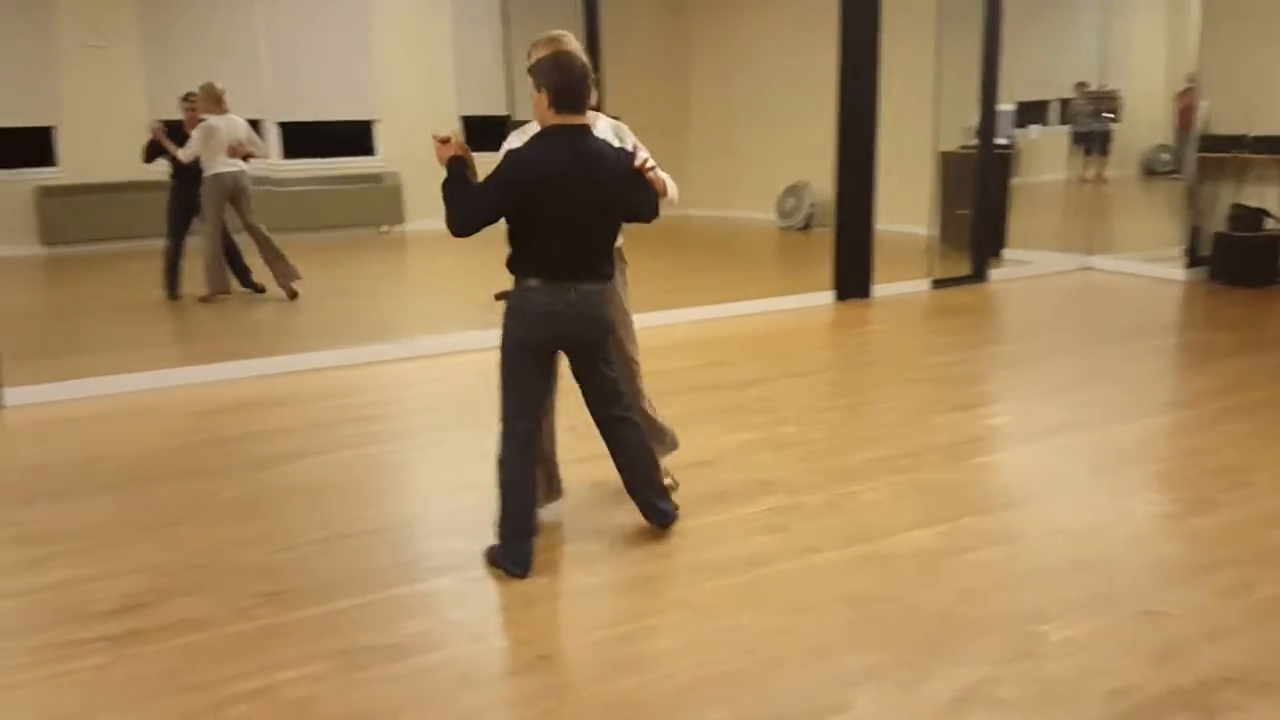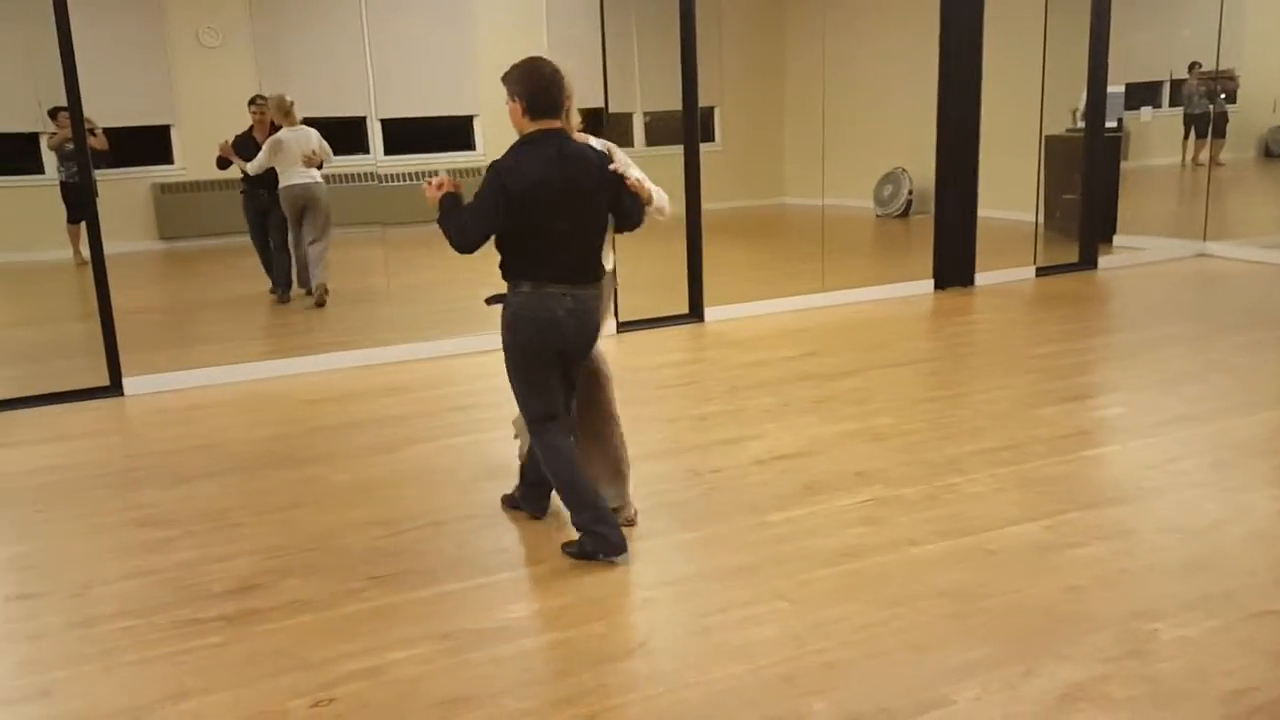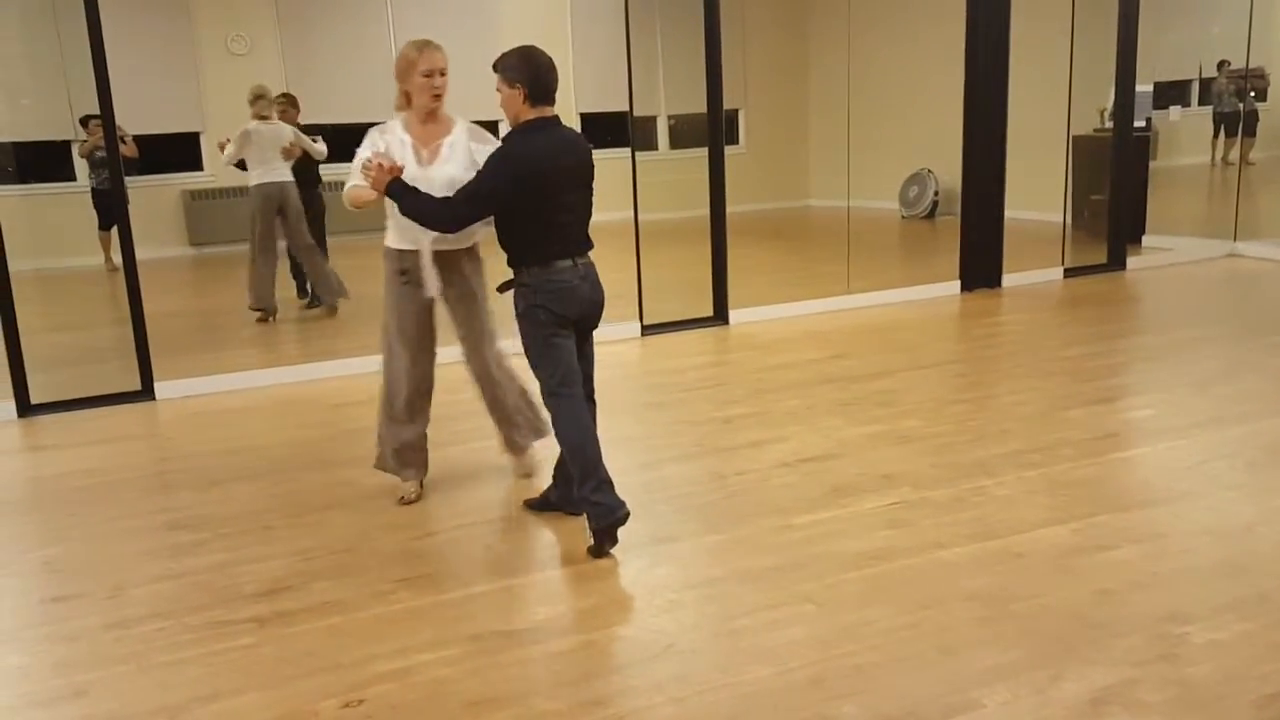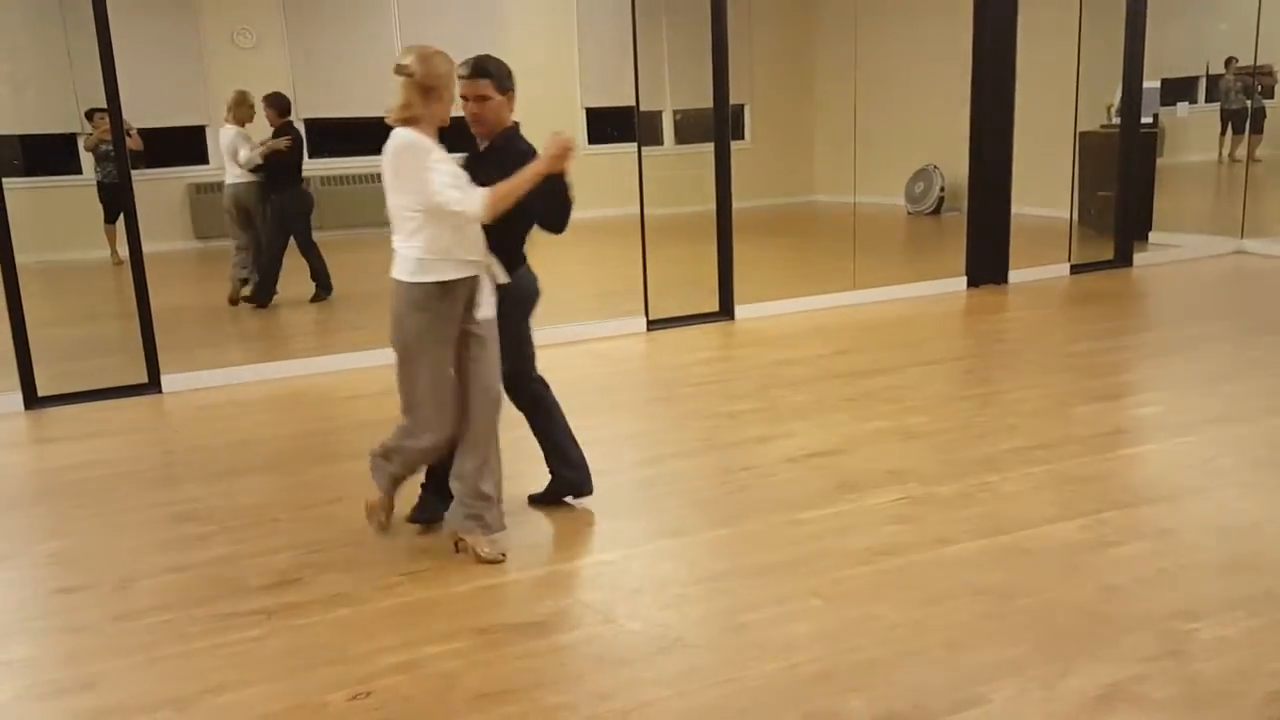
dt=1s
person 1, frame 1
left shoulder: (523, 163)
right shoulder: (615, 162)
left elbow: (463, 221)
right elbow: (645, 209)
left wrist: (456, 167)
right wrist: (643, 175)
left hip: (535, 304)
right hip: (592, 302)
left knee: (521, 430)
right knee: (616, 410)
left ankle: (515, 549)
right ankle: (658, 506)
person 1, frame 2
left shoulder: (510, 171)
right shoulder: (595, 163)
left elbow: (468, 238)
right elbow: (630, 217)
left wrist: (447, 201)
right wrist: (628, 185)
left hip: (532, 307)
right hip: (585, 304)
left knee: (547, 422)
right knee: (554, 408)
left ankle: (601, 532)
right ankle: (532, 495)
person 1, frame 3
left shoulder: (516, 156)
right shoulder: (577, 147)
left elbow: (451, 216)
left wrist: (391, 187)
left hip: (543, 288)
right hip: (584, 278)
left knee: (565, 396)
right knee: (579, 391)
left ankle: (603, 507)
right ankle: (569, 489)
person 1, frame 4
left shoulder: (518, 158)
right shoulder: (484, 156)
left elbow: (555, 220)
left wrist: (554, 172)
left hip: (499, 290)
right hip: (500, 286)
right knee: (523, 383)
left ankle: (440, 496)
right ankle: (570, 476)
person 2, frame 1
left shoulder: (612, 133)
right shoulder: (524, 141)
left elbow: (668, 193)
left wrist: (652, 178)
left knee: (623, 368)
left ankle: (650, 454)
right ankle: (535, 485)
person 2, frame 2
left shoulder: (601, 155)
left elbow: (662, 206)
left wrist: (639, 189)
left hip: (596, 281)
right knee: (590, 379)
left ankle: (531, 431)
right ankle: (610, 495)
person 2, frame 3
left shoulder: (470, 137)
right shoulder: (383, 138)
right elbow: (353, 194)
right wrist: (378, 190)
left hip: (460, 259)
right hip: (405, 262)
left knee: (483, 354)
right knee: (406, 367)
left ankle: (520, 441)
right ankle: (409, 466)
person 2, frame 4
left shoulder: (417, 147)
right shoulder: (411, 148)
right elbow: (475, 206)
right wrist: (536, 169)
left hip: (468, 289)
right hip: (430, 293)
left knee: (482, 403)
right knee: (436, 420)
left ankle: (472, 521)
right ankle: (387, 471)
person 3, frame 1
left shoulder: (205, 127)
right shoulder: (240, 123)
left elbow: (184, 156)
right elbow: (261, 150)
left wrist: (162, 139)
left hip: (215, 179)
right hip: (239, 177)
left knee: (213, 234)
right knee: (256, 229)
left ankle: (216, 287)
right ankle: (286, 279)
person 3, frame 2
left shoulder: (276, 141)
right shoulder: (312, 133)
left elbow: (253, 169)
right elbow: (329, 157)
left wrist: (232, 156)
left hip: (290, 191)
right hip: (315, 188)
left knee: (299, 239)
right knee: (316, 239)
left ankle: (308, 283)
right ankle: (318, 283)
person 3, frame 3
left shoulder: (247, 132)
right shoulder: (287, 130)
left elbow: (228, 160)
right elbow: (320, 154)
left wrist: (225, 148)
right wrist: (319, 143)
left hip: (262, 190)
right hip: (287, 188)
left knee: (263, 249)
right knee: (304, 243)
left ankle: (266, 306)
right ankle: (330, 296)
person 3, frame 4
left shoulder: (225, 131)
right shoulder: (240, 134)
right elbow: (246, 162)
left wrist: (262, 146)
right wrist: (267, 147)
left hip: (231, 191)
right hip: (251, 189)
left knee: (242, 241)
right knee: (263, 239)
left ankle: (238, 280)
person 4, frame 1
right shoulder: (172, 135)
right elbow: (148, 158)
right wrist: (156, 139)
right hip: (181, 193)
left knee: (223, 237)
right knee: (175, 240)
left ankle: (246, 279)
right ankle: (171, 285)
person 4, frame 2
right shoulder: (242, 141)
right elbow: (222, 165)
right wrist: (225, 155)
left hip: (277, 196)
right hip: (252, 197)
left knee: (279, 242)
right knee: (260, 243)
left ankle: (283, 288)
right ankle: (277, 281)
person 4, frame 3
left shoulder: (308, 136)
left elbow: (315, 156)
left wrist: (300, 154)
left hip: (310, 197)
left knee: (317, 245)
right knee: (293, 246)
left ankle: (317, 292)
right ankle: (301, 285)
person 4, frame 4
left shoulder: (287, 136)
right shoulder: (286, 133)
left elbow: (268, 165)
left hip: (291, 198)
right hip: (281, 198)
left knee: (304, 243)
right knee: (273, 247)
left ankle: (323, 286)
right ankle: (263, 293)
